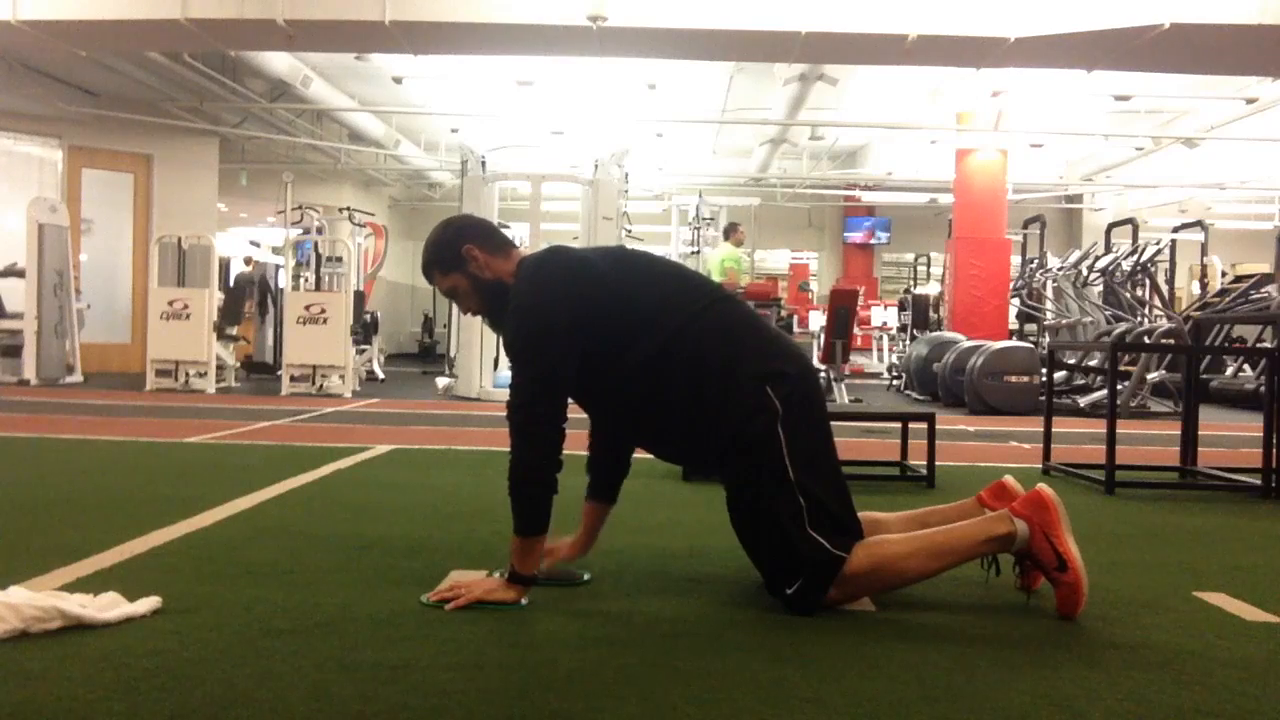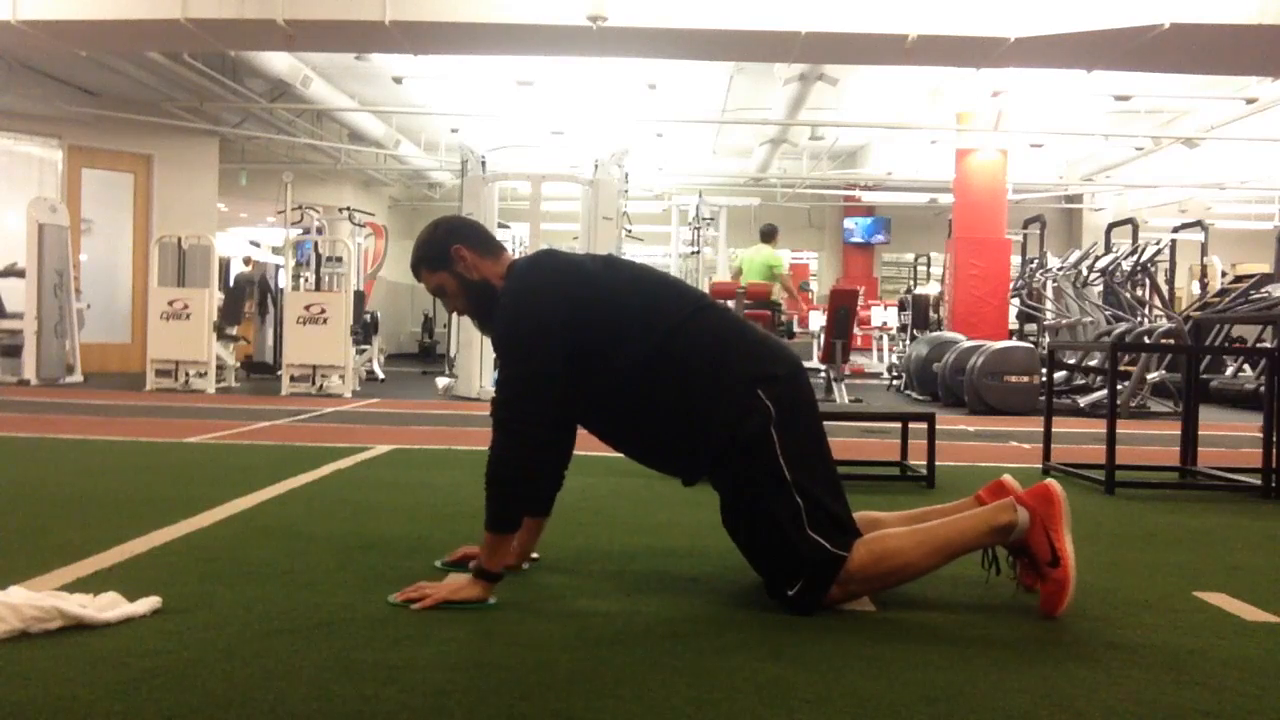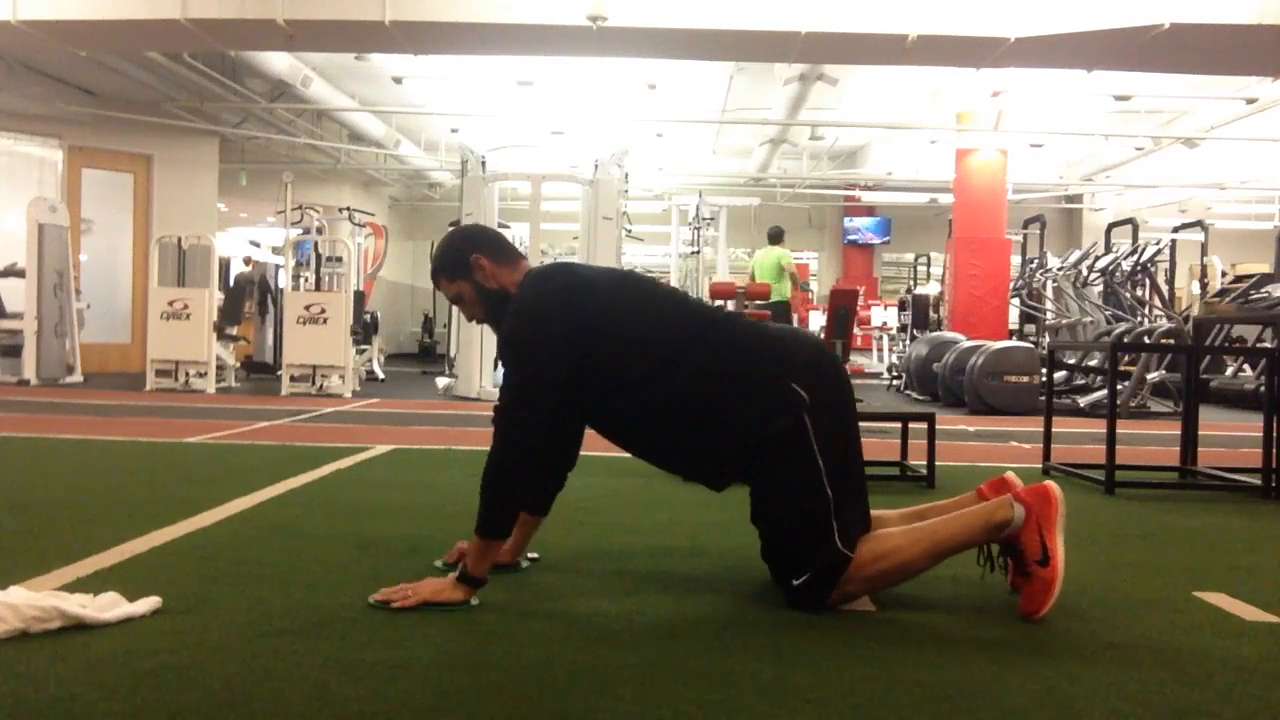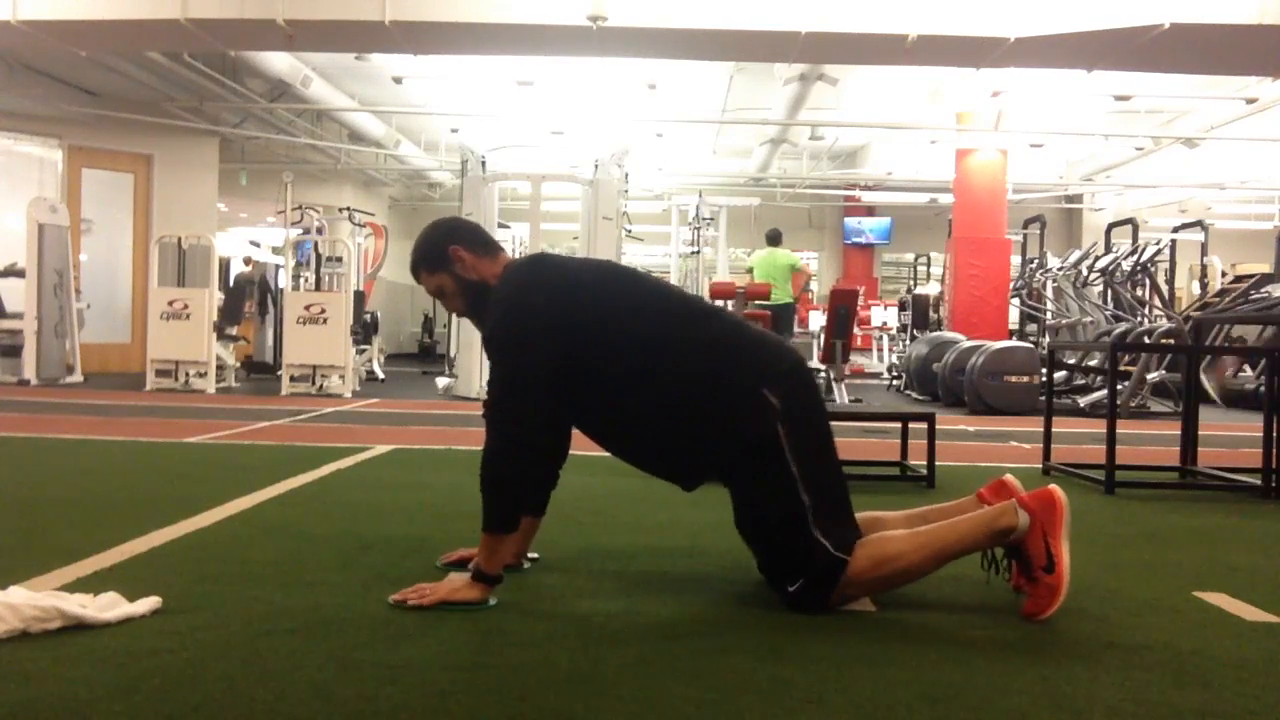
dt=0.7s
person 1, frame 1
left shoulder: (538, 295)
right shoulder: (569, 286)
left elbow: (535, 435)
right elbow: (612, 420)
left wrist: (519, 575)
right wrist: (582, 539)
left hip: (758, 399)
right hip: (755, 399)
left knee: (816, 581)
right knee: (828, 542)
left ankle: (1017, 527)
right ankle: (990, 510)
person 1, frame 2
left shoulder: (530, 296)
right shoulder: (551, 293)
left elbow: (518, 438)
right elbow: (548, 435)
left wrist: (485, 576)
right wrist: (516, 547)
left hip: (749, 405)
right hip: (744, 406)
left knee: (819, 579)
right knee: (826, 542)
left ankle: (1015, 518)
right ankle: (989, 506)
person 1, frame 3
left shoulder: (538, 307)
right shoulder: (564, 304)
left elbow: (517, 443)
right elbow: (553, 444)
left wrist: (468, 575)
right wrist: (510, 547)
left hip: (791, 397)
right hip: (782, 397)
left knee: (818, 579)
right knee: (826, 543)
left ankle: (1012, 515)
right ankle: (987, 504)
person 1, frame 4
left shoulder: (521, 299)
right shoulder: (546, 292)
left elbow: (514, 438)
right elbow: (544, 438)
left wrist: (484, 573)
right wrist: (509, 545)
left hip: (757, 404)
right hip: (752, 403)
left knee: (818, 580)
right knee: (823, 547)
left ankle: (1016, 520)
right ankle: (987, 506)
